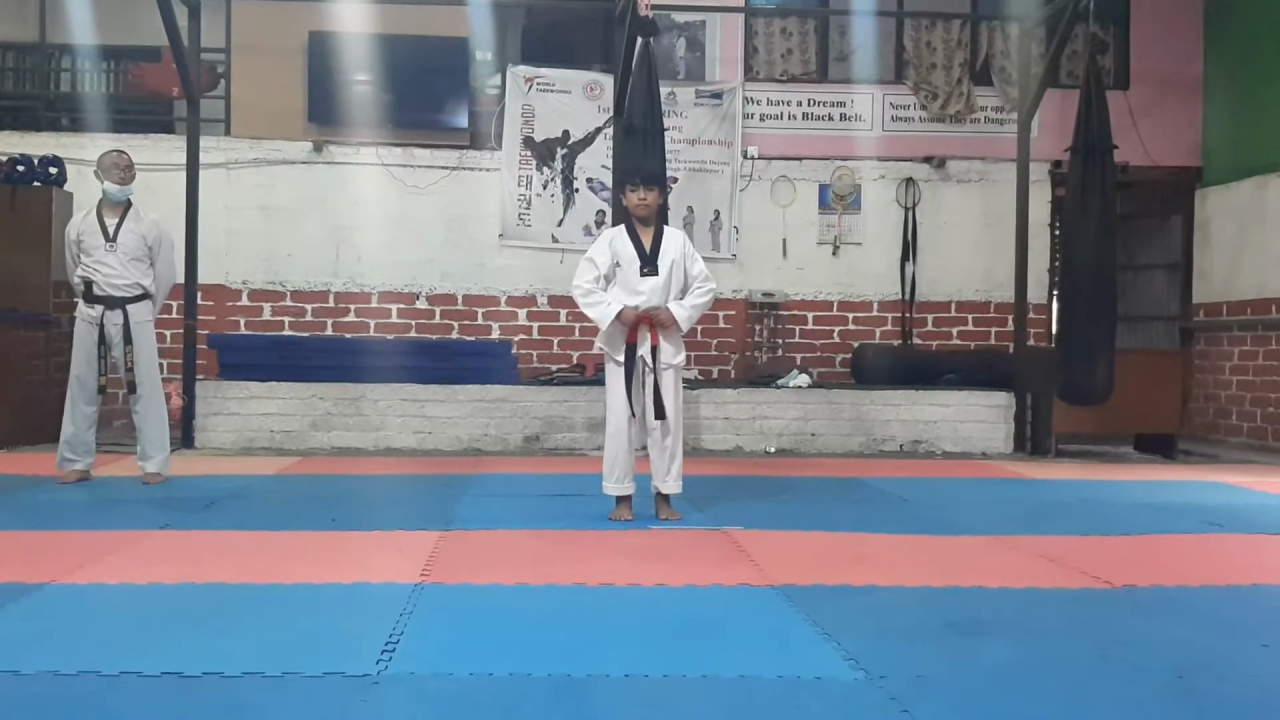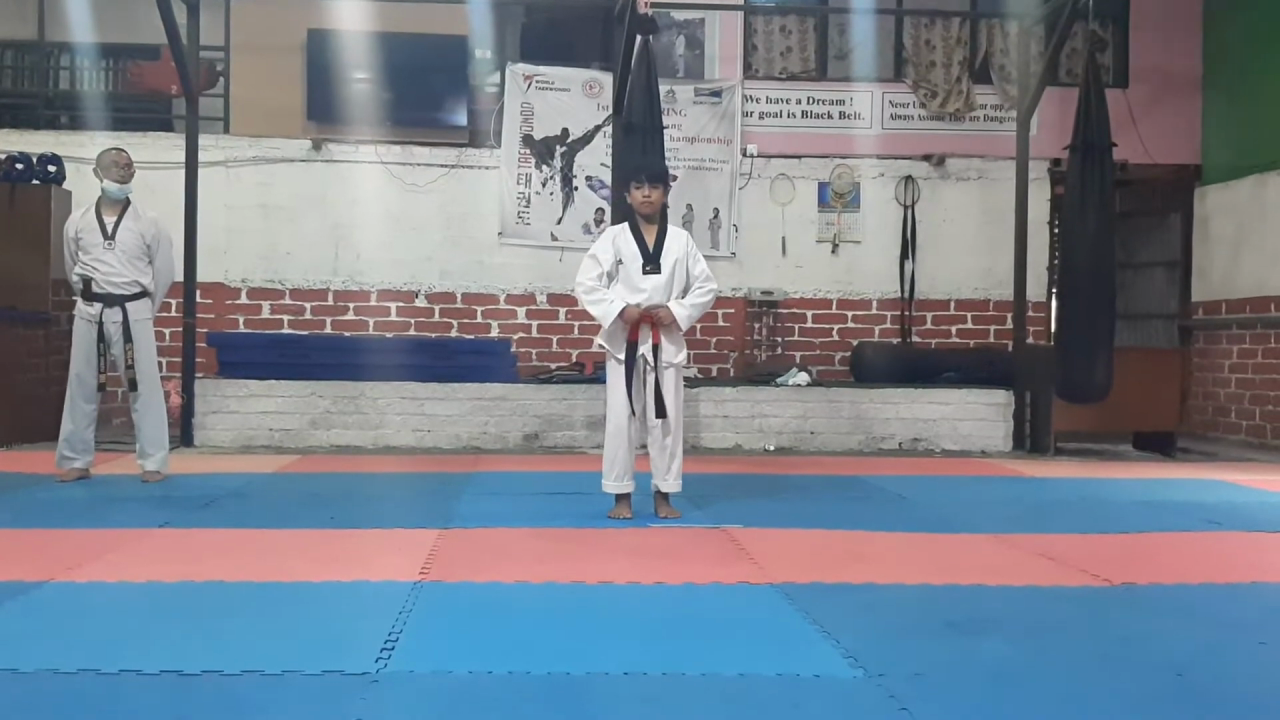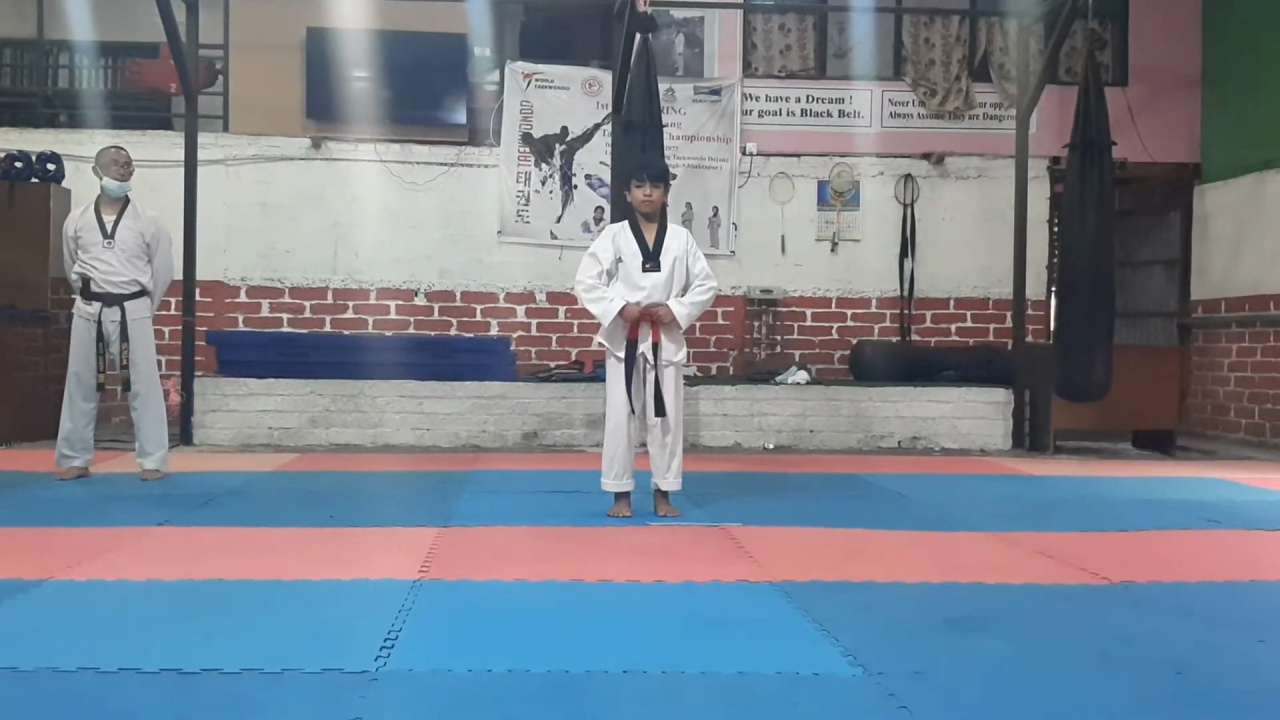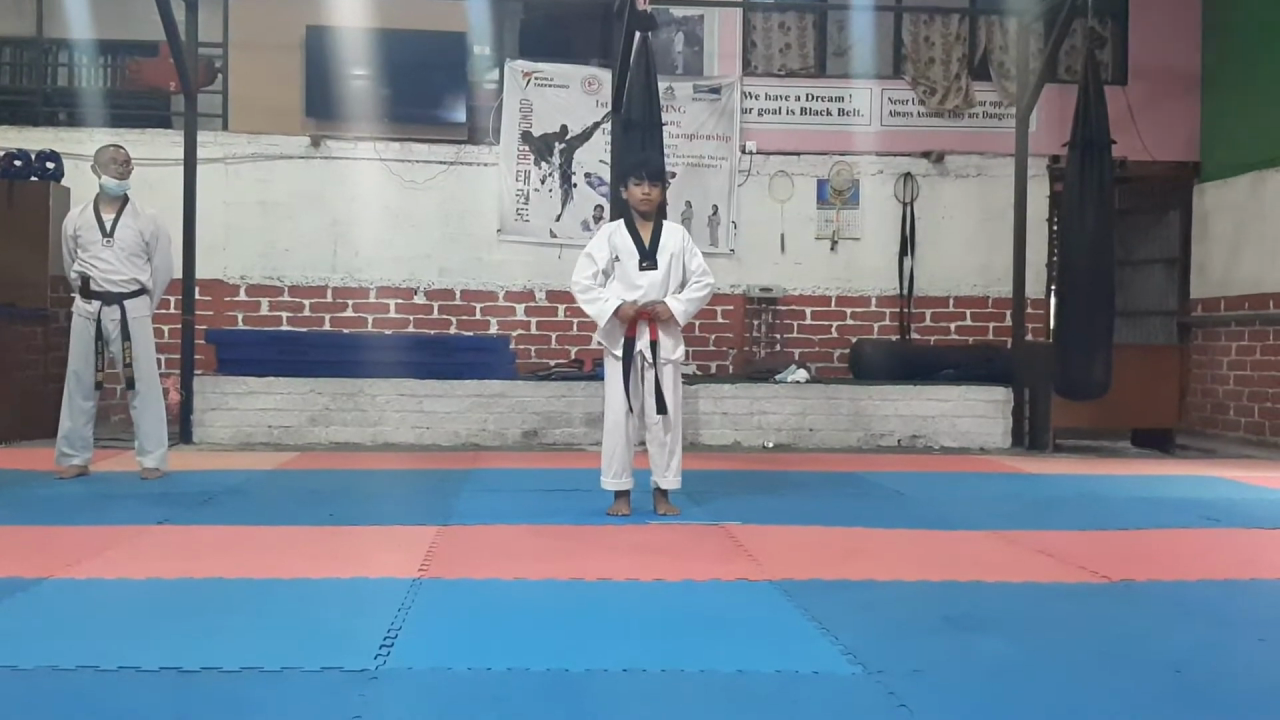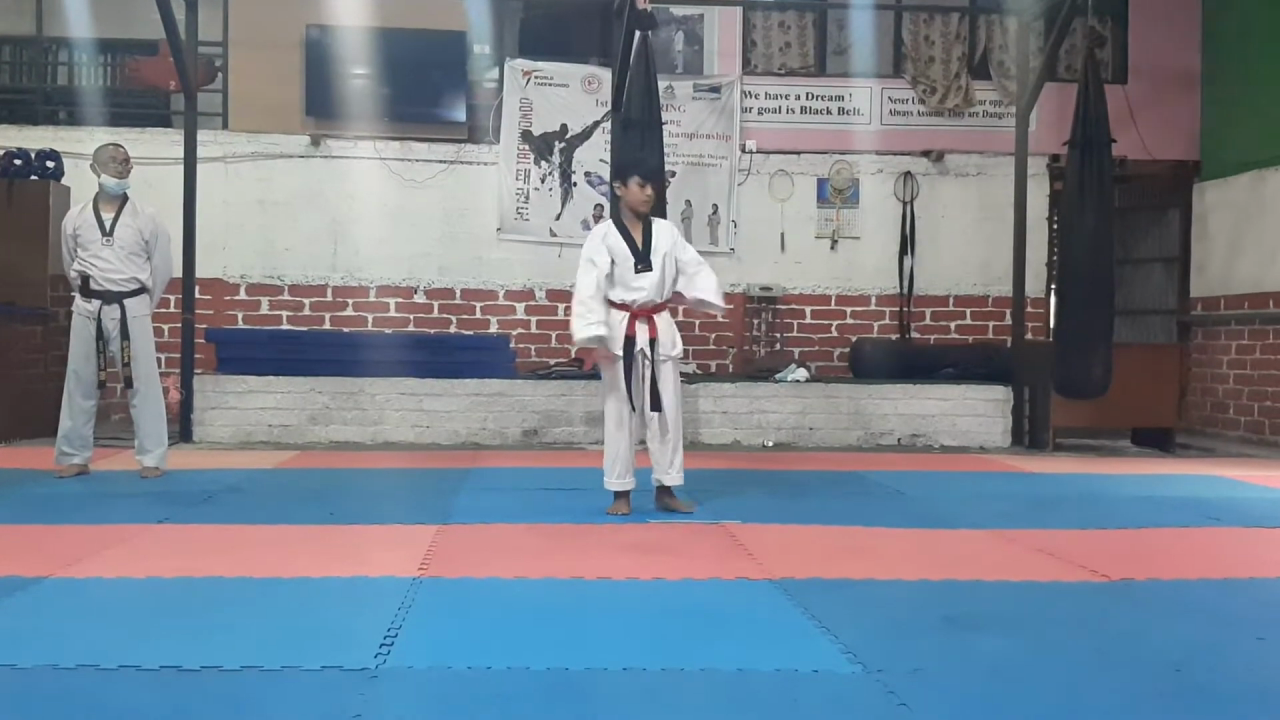
dt=0.3s
person 1, frame 1
left shoulder: (677, 240)
right shoulder: (611, 239)
left elbow: (704, 286)
right elbow: (585, 285)
left wrist: (679, 313)
right wrist: (615, 310)
left knee: (661, 443)
left ankle: (665, 499)
right ankle: (623, 497)
person 1, frame 2
left shoulder: (680, 239)
right shoulder: (614, 237)
left elbow: (704, 285)
right elbow: (587, 283)
left wrist: (677, 312)
right wrist: (619, 312)
left hip: (666, 341)
right hip: (624, 339)
left knee: (664, 418)
right knee: (620, 417)
left ankle: (663, 494)
right ankle: (621, 496)
person 1, frame 3
left shoulder: (681, 237)
right shoulder: (614, 235)
left elbow: (706, 285)
right elbow: (586, 282)
left wrist: (677, 310)
right wrist: (619, 307)
left hip: (665, 338)
right hip: (623, 337)
left knee: (666, 416)
right knee: (620, 416)
left ankle: (663, 492)
right ankle: (621, 493)
person 1, frame 4
left shoulder: (677, 235)
right shoulder: (610, 234)
left elbow: (703, 281)
right elbow: (582, 282)
left wrist: (675, 307)
right wrist: (614, 307)
left hip: (663, 335)
right hip: (622, 334)
left knee: (665, 415)
right knee: (619, 414)
left ankle: (662, 491)
right ankle: (621, 492)
person 1, frame 5
left shoulder: (666, 231)
right shoulder: (602, 236)
left elbow: (694, 268)
right elbow: (588, 289)
left wrist: (706, 296)
right wrist: (591, 335)
left hip: (659, 330)
right hip: (619, 332)
left knee: (666, 411)
right knee: (619, 414)
left ankle: (666, 489)
right ankle: (621, 492)
person 2, frame 1
left shoulder: (149, 225)
right shoulder: (79, 224)
left elbow: (165, 274)
right elbow: (75, 271)
left wrist: (145, 309)
right wrist: (95, 304)
left hip: (134, 316)
right hip: (91, 316)
left knee: (146, 389)
right knee: (82, 389)
left ankle: (154, 464)
right ankle: (77, 462)
person 2, frame 2
left shoulder: (148, 223)
right shoulder: (78, 222)
left elbow: (164, 271)
right elbow: (73, 269)
left wrist: (144, 307)
right wrist: (93, 301)
left hip: (132, 314)
right hip: (90, 314)
left knee: (145, 387)
right knee: (81, 387)
left ankle: (153, 462)
right ankle: (76, 460)
person 2, frame 3
left shoulder: (147, 221)
right shoulder: (77, 220)
left elbow: (163, 270)
right elbow: (72, 267)
left wrist: (143, 306)
right wrist: (92, 300)
left hip: (132, 313)
right hip: (89, 312)
left knee: (144, 386)
right knee: (81, 386)
left ankle: (152, 461)
right ankle: (75, 459)
person 2, frame 4
left shoulder: (146, 220)
right shoulder: (76, 218)
left elbow: (162, 268)
right elbow: (72, 266)
left wrist: (142, 304)
right wrist: (92, 299)
left hip: (131, 311)
right hip: (89, 311)
left knee: (143, 384)
right knee: (80, 384)
left ankle: (152, 459)
right ankle: (75, 457)
person 2, frame 5
left shoulder: (146, 219)
right shoulder: (76, 218)
left elbow: (162, 267)
right elbow: (71, 265)
left wrist: (142, 303)
right wrist: (91, 298)
left hip: (131, 310)
right hip: (89, 310)
left knee: (144, 383)
right knee: (81, 383)
left ankle: (152, 458)
right ankle: (75, 456)
